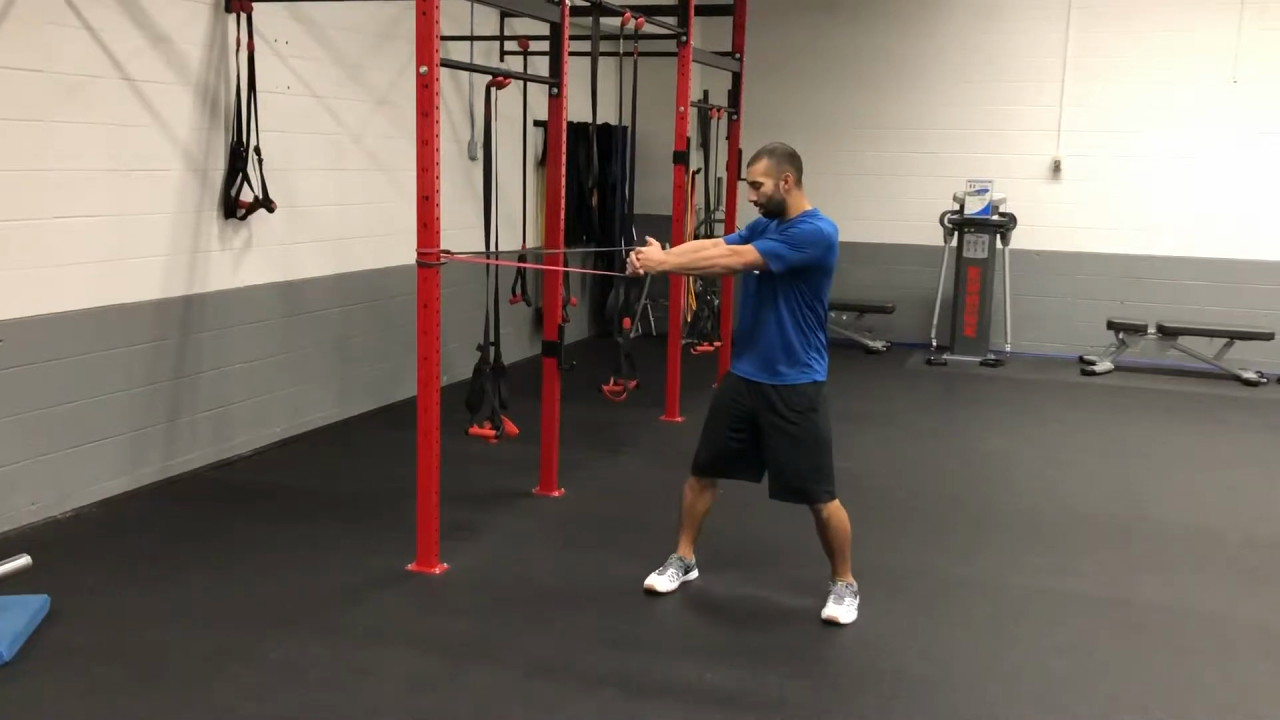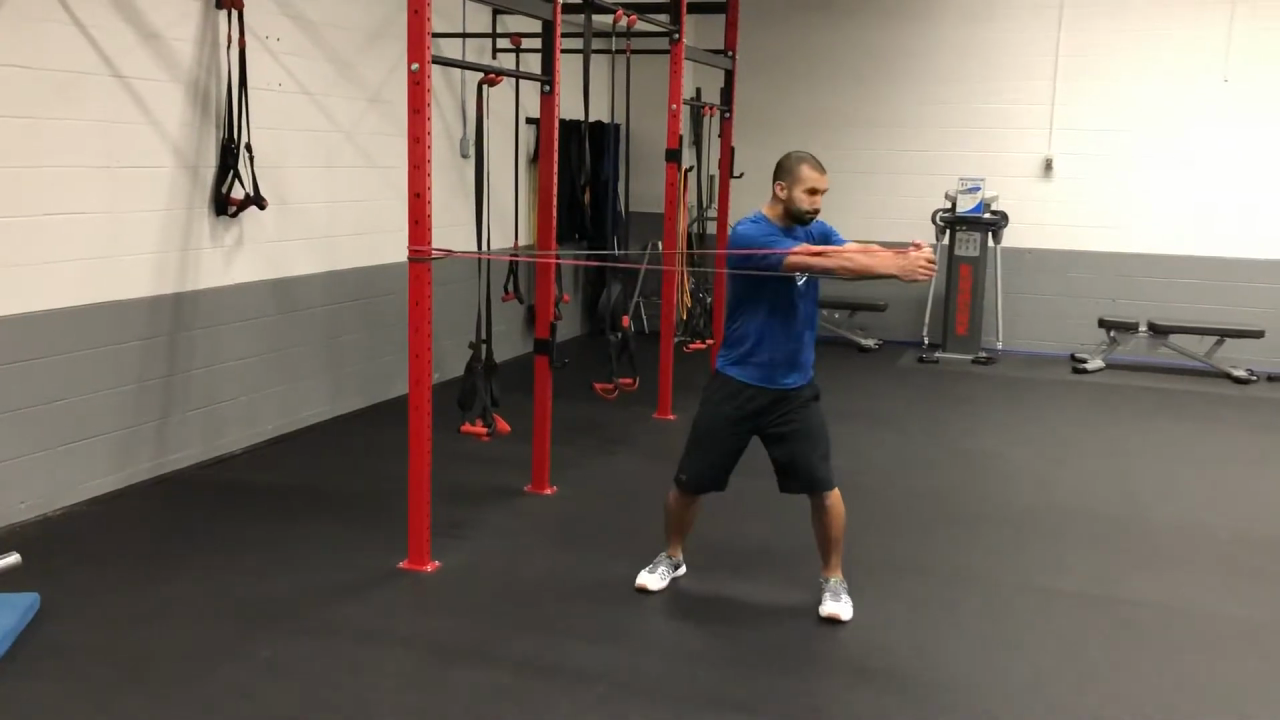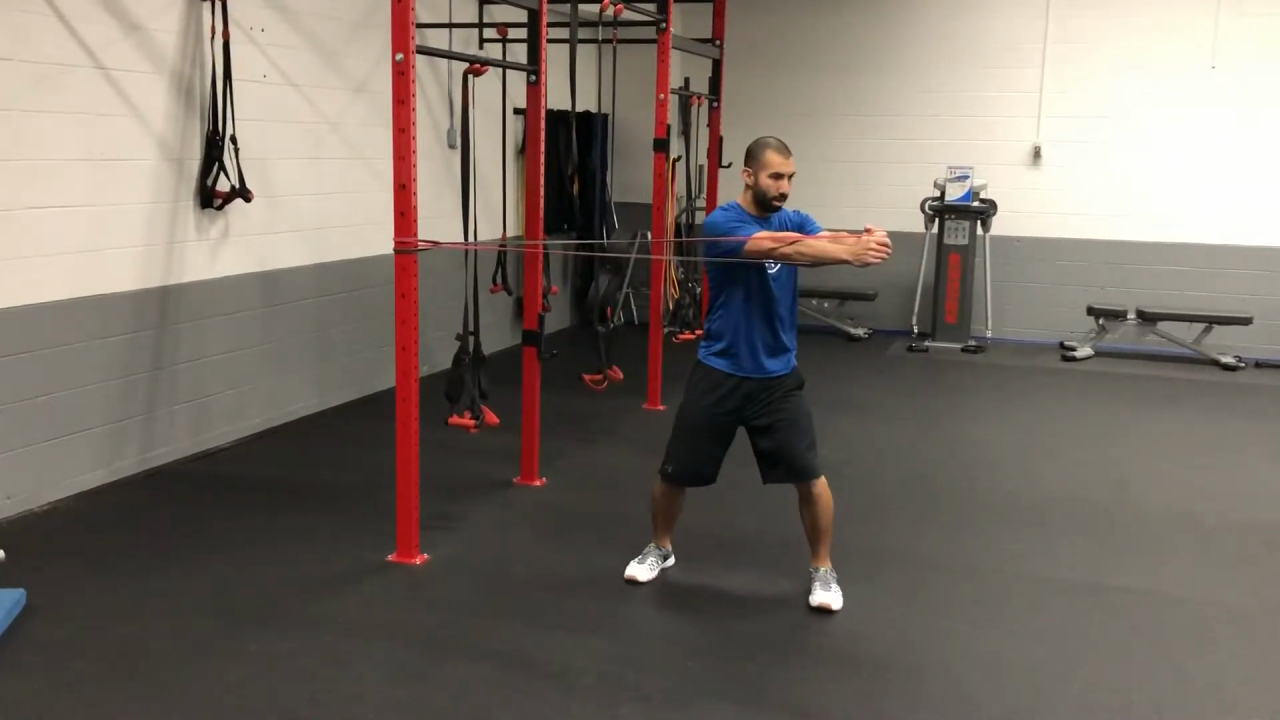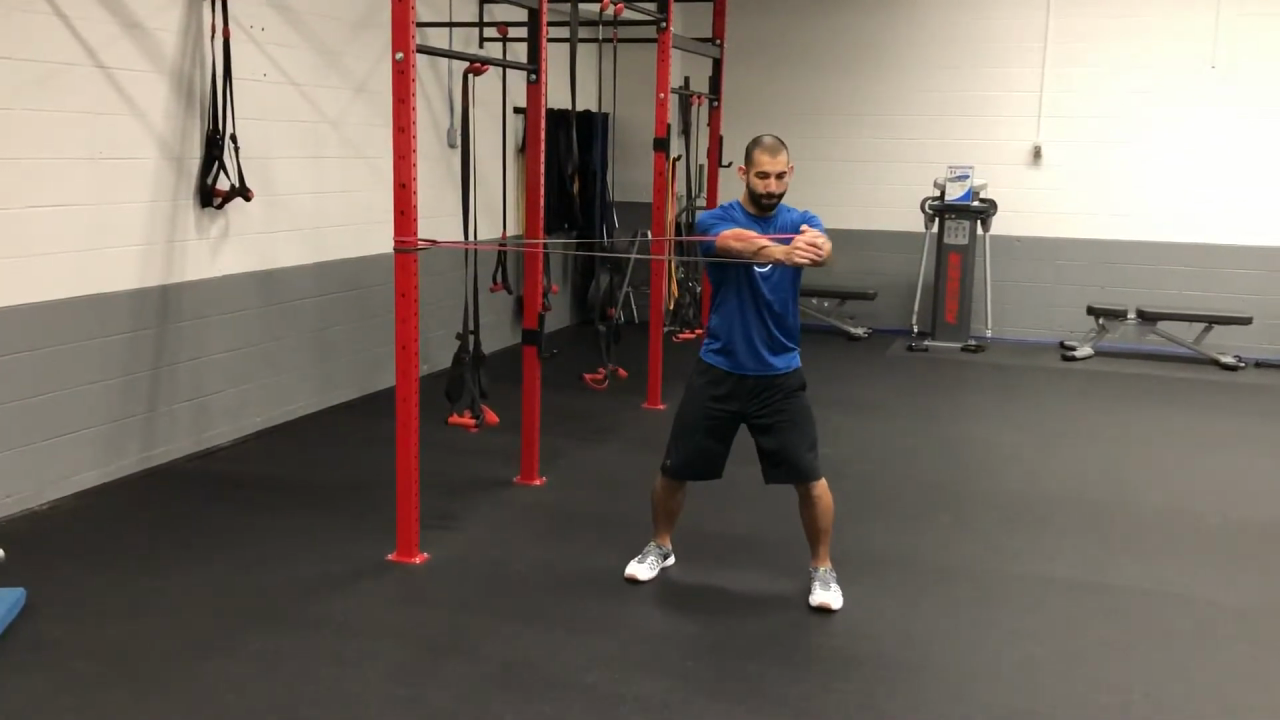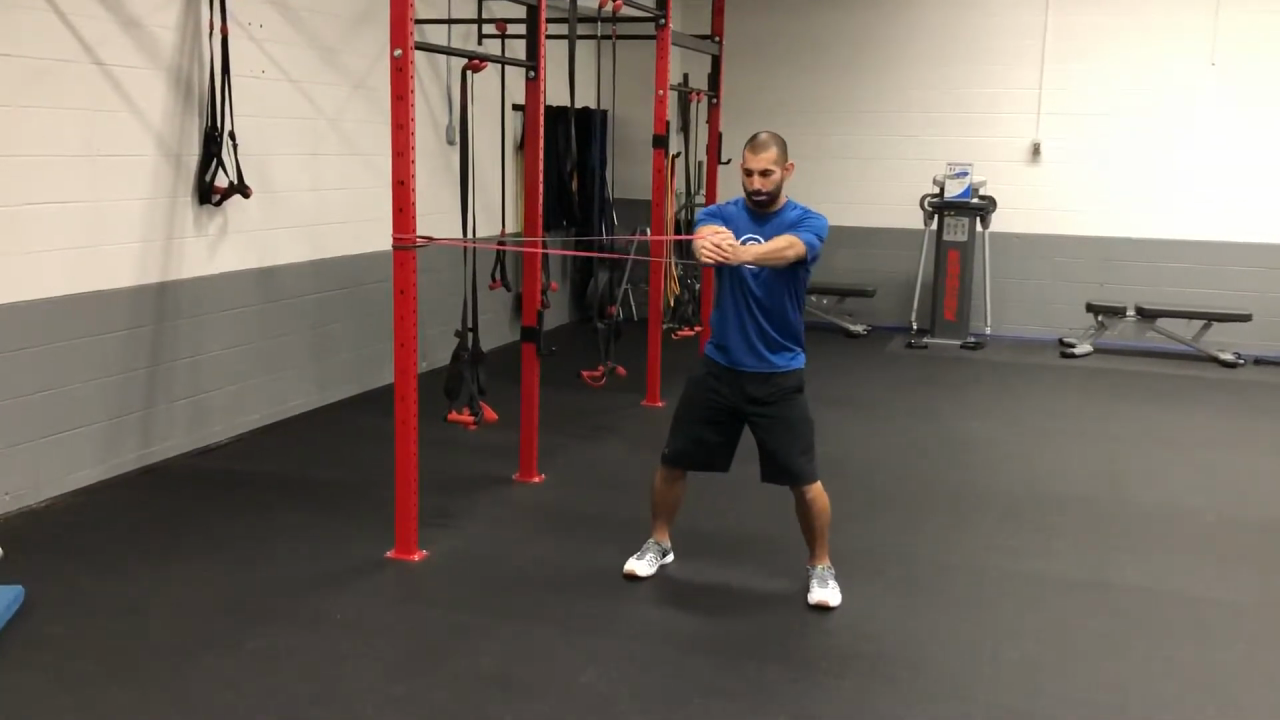
dt=1s
person 1, frame 1
left shoulder: (816, 233)
right shoulder: (763, 226)
left elbow: (734, 260)
right elbow: (712, 246)
left wrist: (663, 264)
right wrist: (660, 254)
left hip: (795, 385)
right hip: (742, 375)
left knee: (819, 497)
right knee: (702, 472)
left ankle: (843, 583)
right ankle: (683, 559)
person 1, frame 2
left shoulder: (815, 230)
right shoulder: (750, 236)
left elbow: (856, 252)
right elbow: (823, 263)
left wrist: (905, 255)
right wrist: (898, 269)
left hip: (794, 388)
right hip: (737, 383)
left knee: (823, 487)
right knee: (690, 482)
left ankle: (833, 579)
right ankle: (672, 557)
person 1, frame 3
left shoulder: (793, 219)
right shoulder: (722, 224)
left elbow: (824, 240)
right elbow: (782, 250)
left wrist: (861, 241)
right wrist: (850, 253)
left hip: (778, 376)
right hip: (720, 373)
left knee: (810, 477)
right knee: (676, 474)
left ankle: (822, 569)
right ankle: (660, 548)
person 1, frame 4
left shoulder: (800, 220)
right shoulder: (715, 221)
left elbow: (819, 248)
right elbow: (742, 244)
left wrist: (815, 246)
right wrist: (784, 251)
left hip: (779, 375)
right hip: (719, 371)
left knee: (809, 478)
right knee: (675, 470)
left ankle: (822, 568)
right ankle: (660, 547)
person 1, frame 5
left shoulder: (808, 223)
right shoulder: (720, 214)
left elbow: (785, 251)
right elbow: (706, 236)
left wrist: (739, 253)
right wrist: (710, 245)
left hip: (779, 374)
right hip: (719, 366)
left knee: (803, 479)
right knee: (673, 460)
left ankle: (820, 566)
right ankle: (659, 543)
